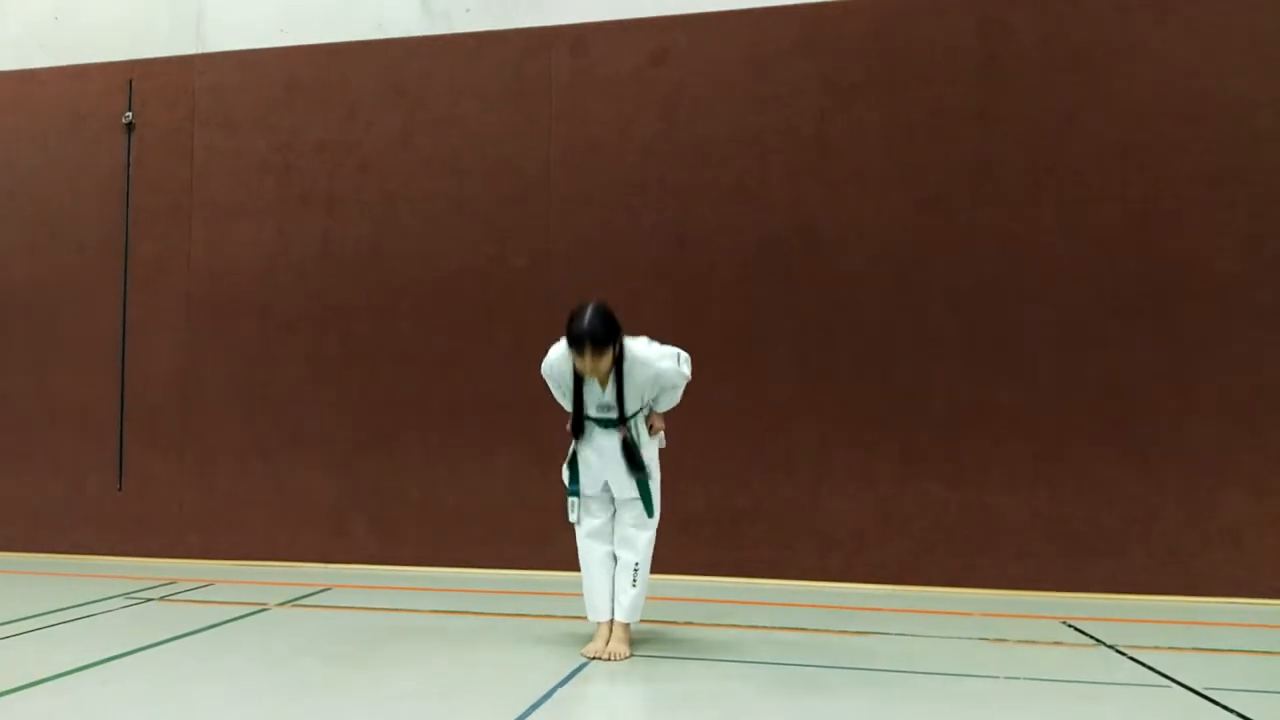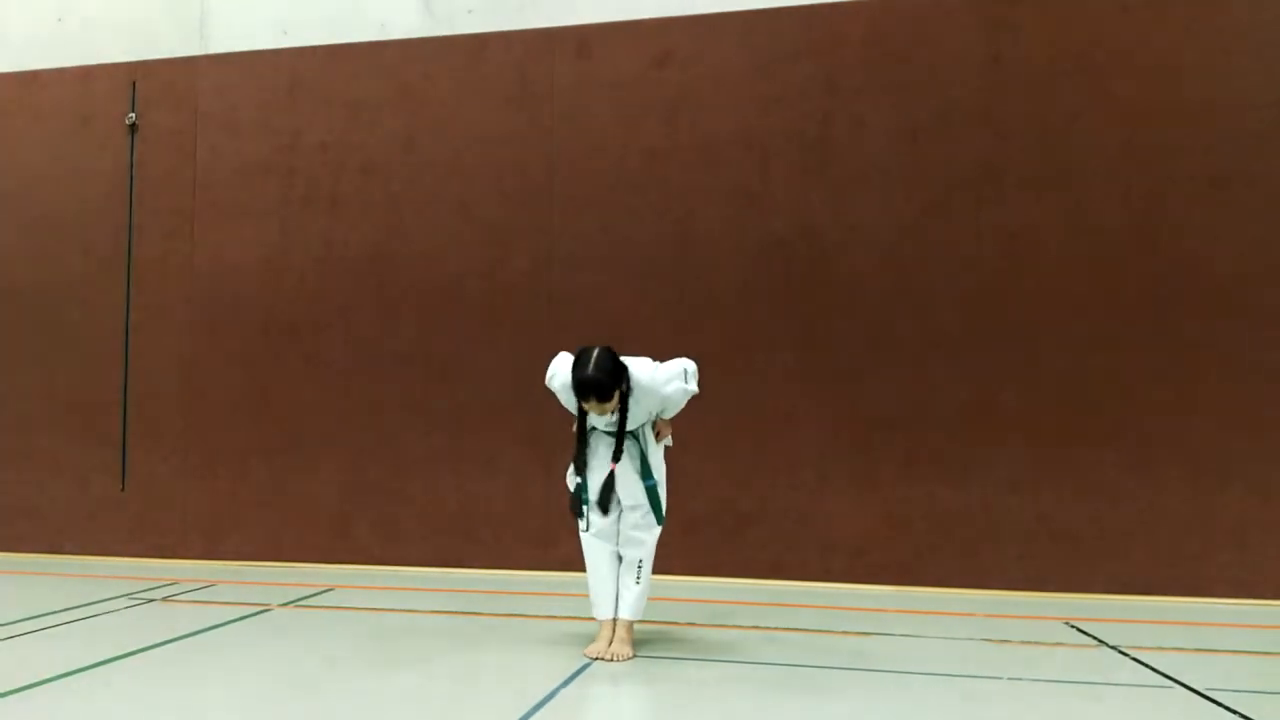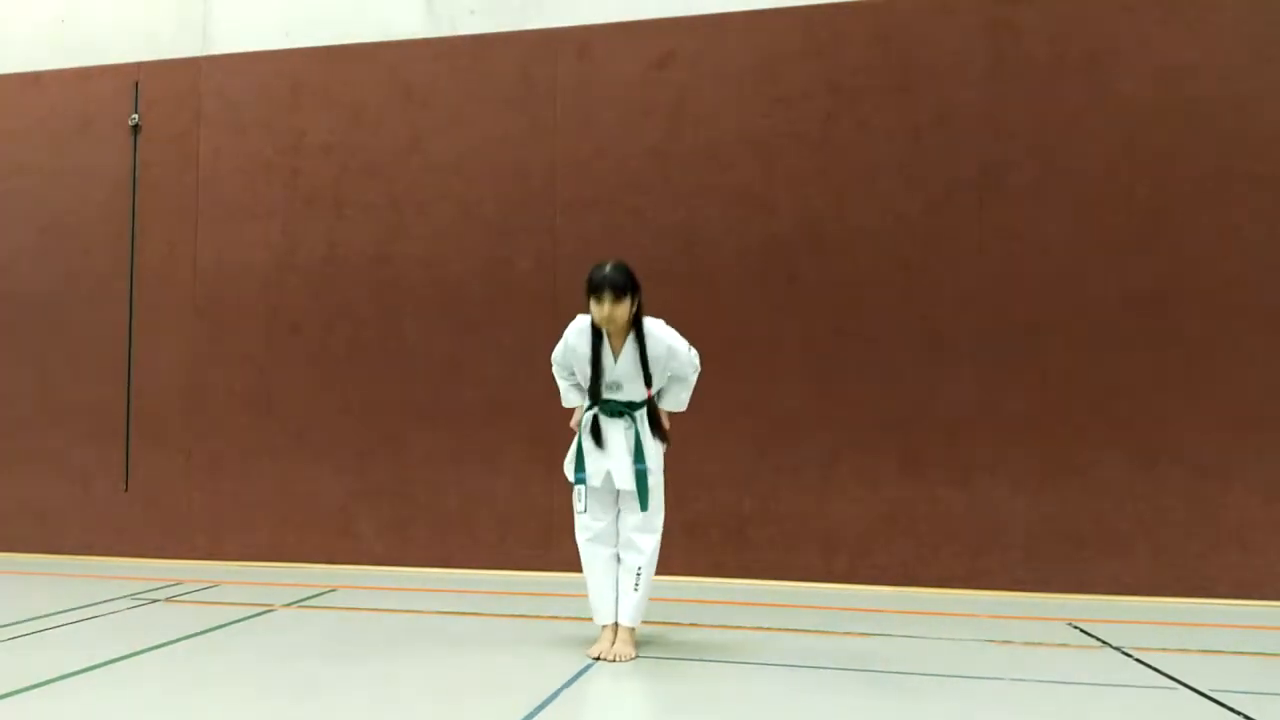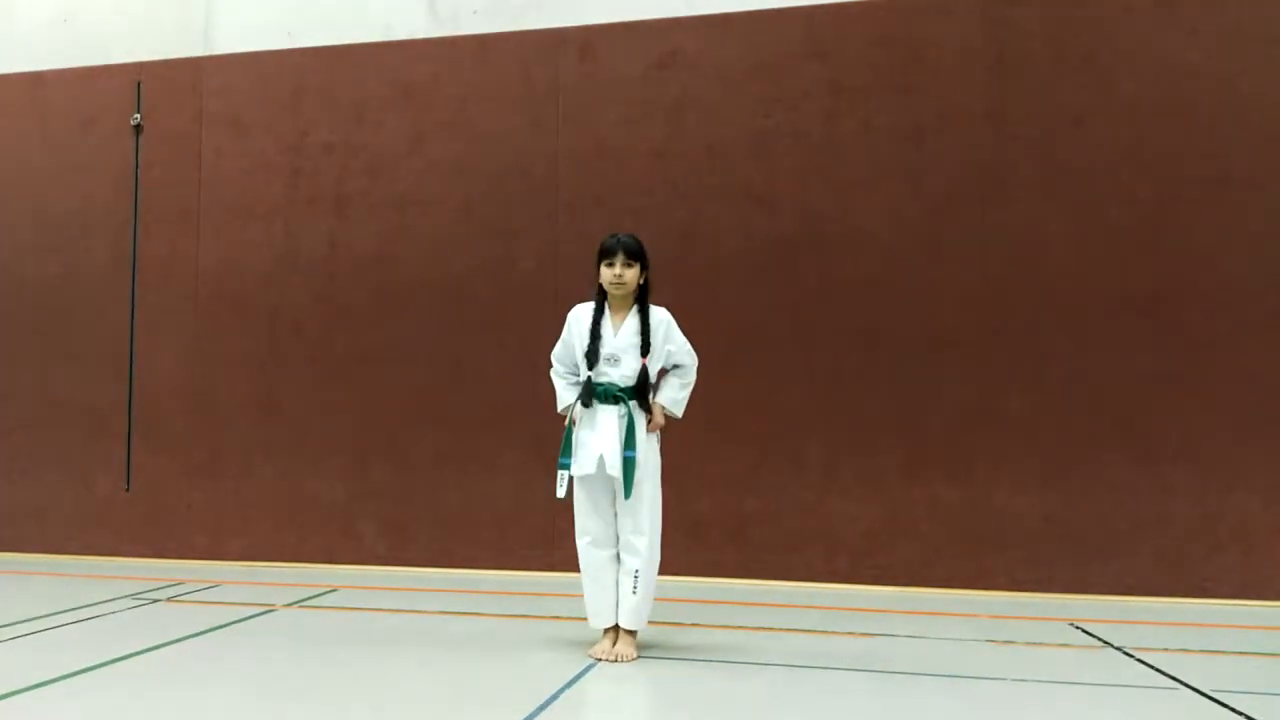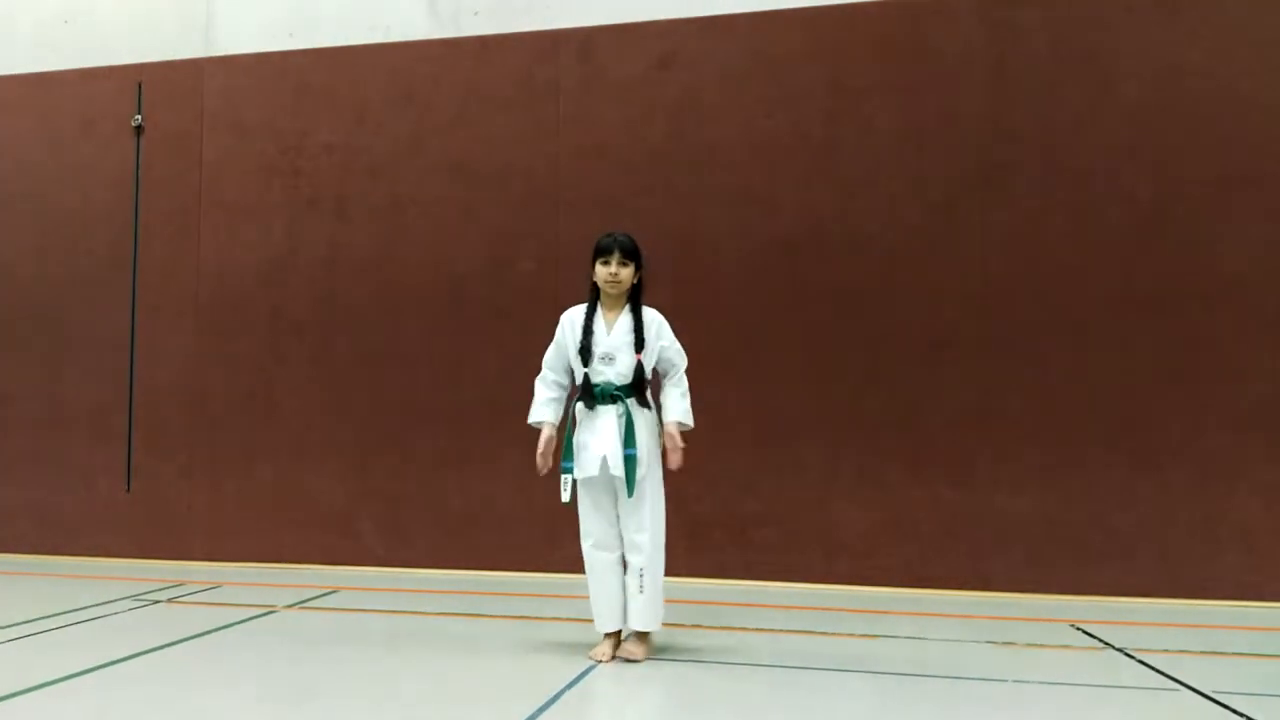
dt=0.4s
person 1, frame 1
left shoulder: (647, 359)
right shoulder: (559, 358)
left elbow: (681, 367)
left wrist: (657, 411)
right wrist: (576, 414)
left hip: (634, 444)
right hip: (591, 444)
left knee: (634, 532)
right knee: (593, 530)
left ankle: (622, 627)
right ankle: (602, 625)
person 1, frame 2
left shoulder: (650, 382)
right shoulder: (563, 376)
left elbow: (688, 372)
left wrist: (664, 417)
right wrist: (584, 418)
left hip: (640, 448)
right hip: (596, 448)
left knee: (638, 533)
right knee: (597, 531)
left ankle: (624, 629)
right ankle: (606, 626)
person 1, frame 3
left shoulder: (659, 336)
right shoulder: (577, 332)
left elbow: (688, 368)
right elbow: (562, 367)
left wrist: (665, 409)
right wrist: (577, 406)
left hip: (640, 438)
right hip: (596, 435)
left knee: (639, 533)
right knee: (595, 532)
left ankle: (626, 629)
right ankle: (607, 626)
person 1, frame 4
left shoulder: (659, 320)
right shoulder: (580, 317)
left elbow: (685, 365)
right elbow: (562, 366)
left wrist: (663, 406)
right wrist: (571, 405)
left hip: (634, 432)
right hip: (590, 431)
left knee: (638, 532)
right knee: (593, 533)
left ankle: (628, 630)
right ankle: (607, 628)
person 1, frame 5
left shoulder: (651, 321)
right shoulder: (572, 320)
left elbow: (674, 373)
right elbow: (553, 375)
left wrist: (673, 424)
right wrist: (548, 426)
left hip: (635, 430)
right hip: (589, 431)
left knee: (642, 533)
right knee: (598, 536)
left ankle: (641, 630)
right ankle: (611, 631)
